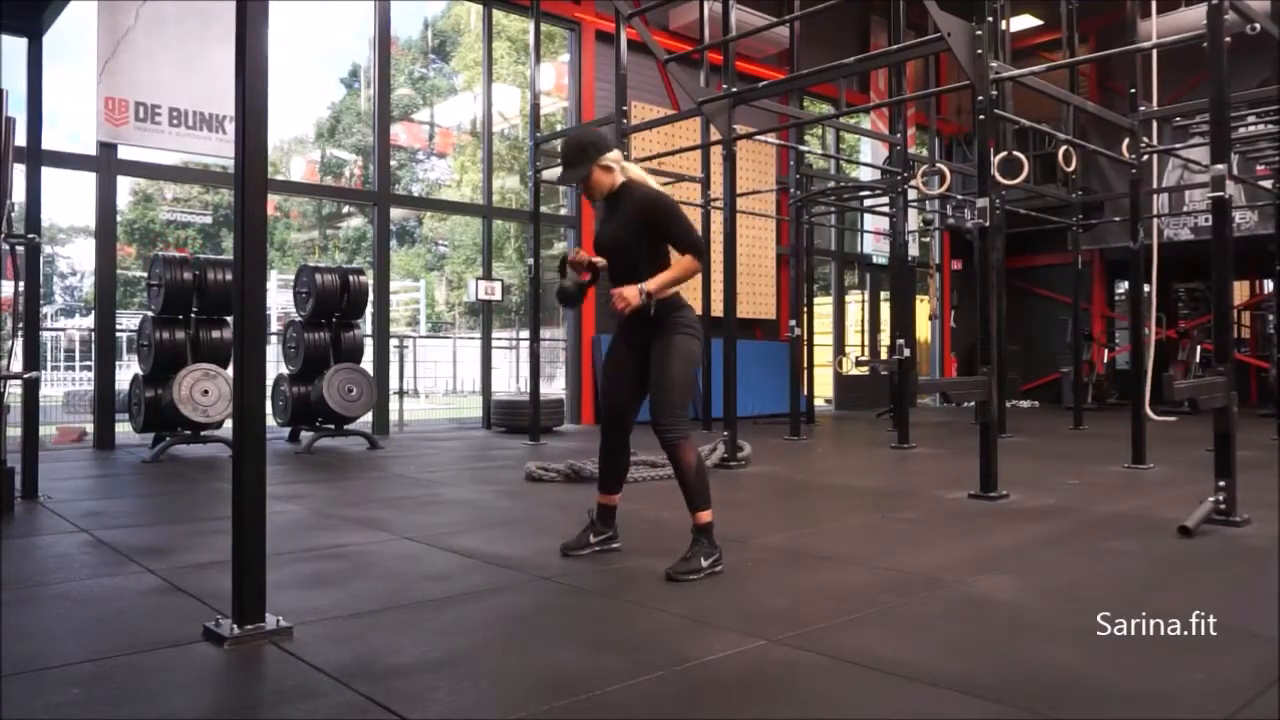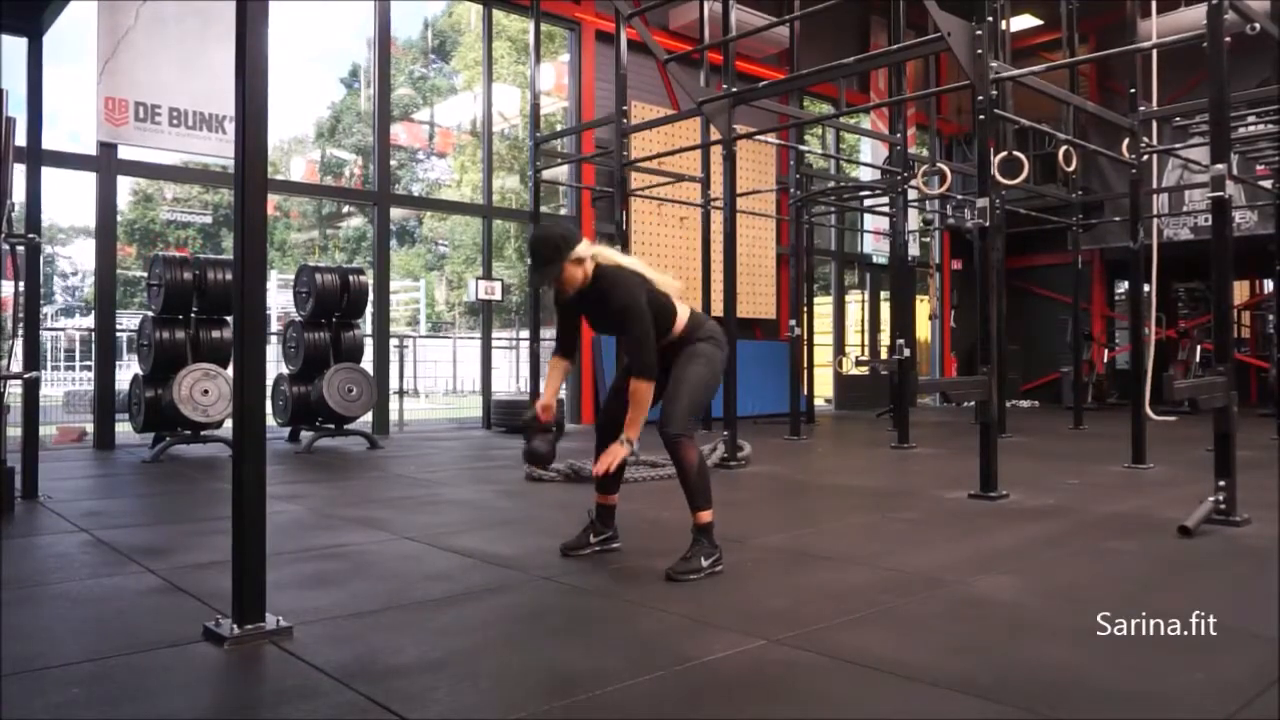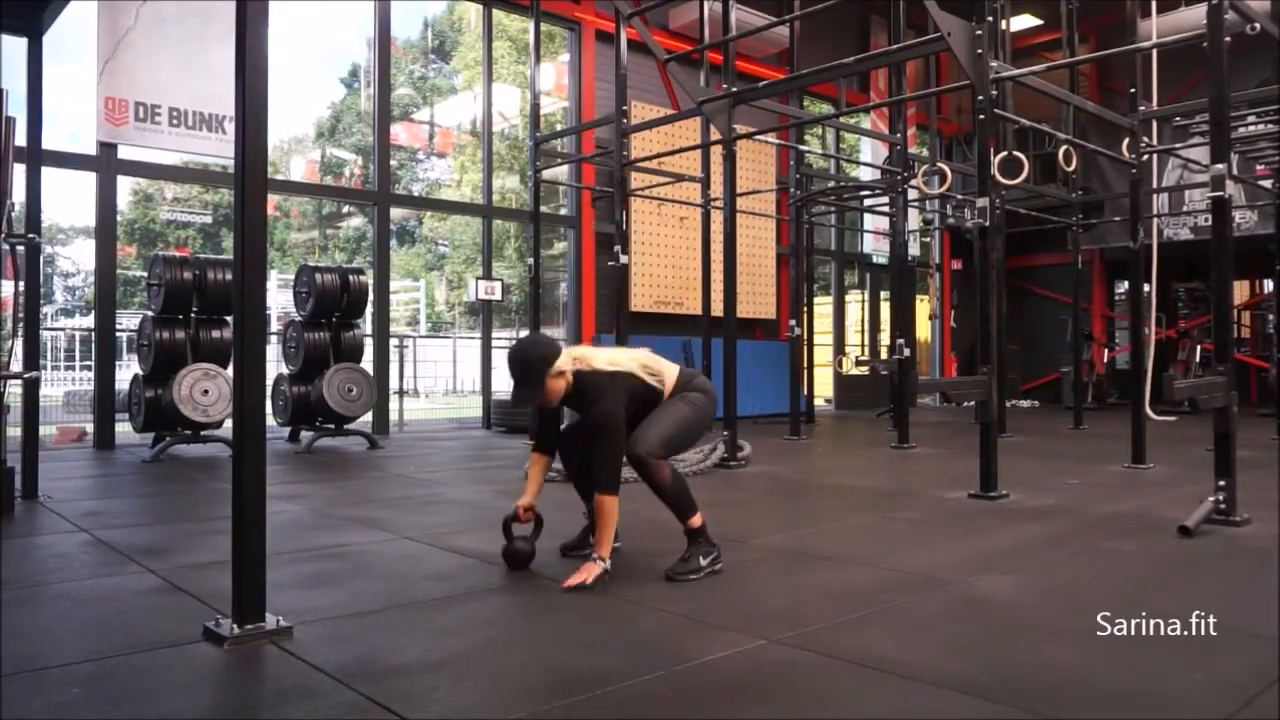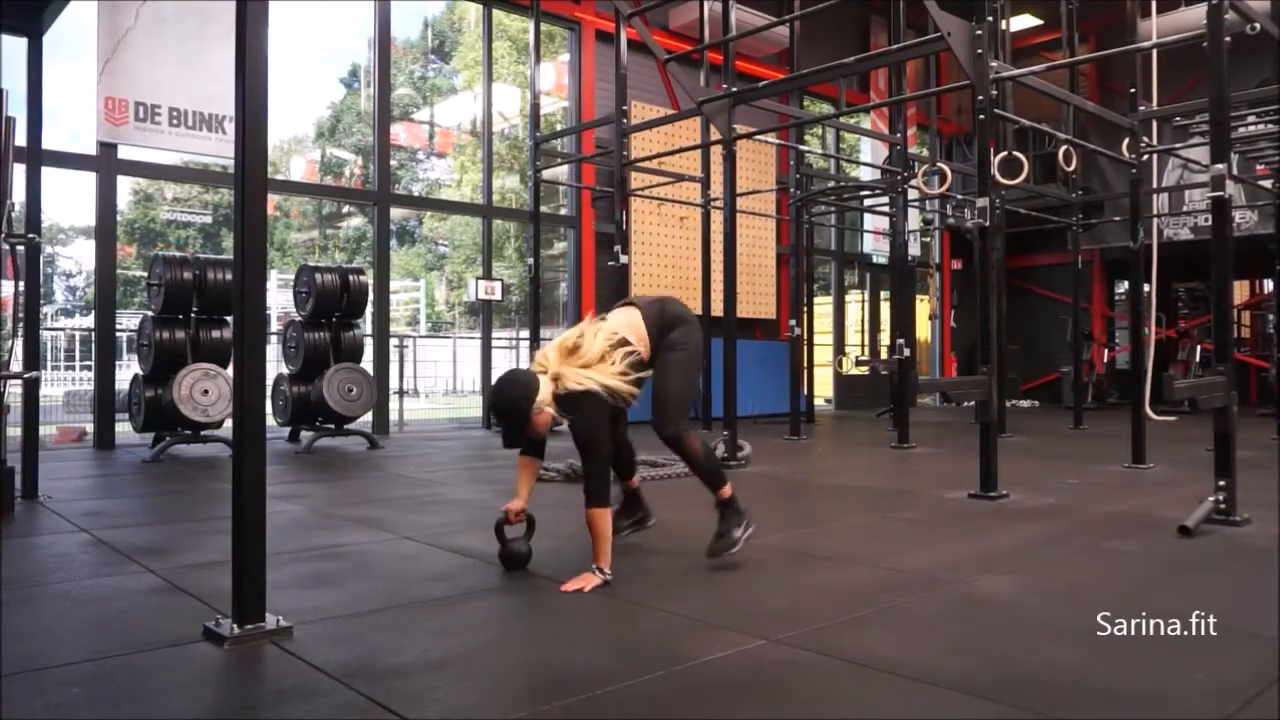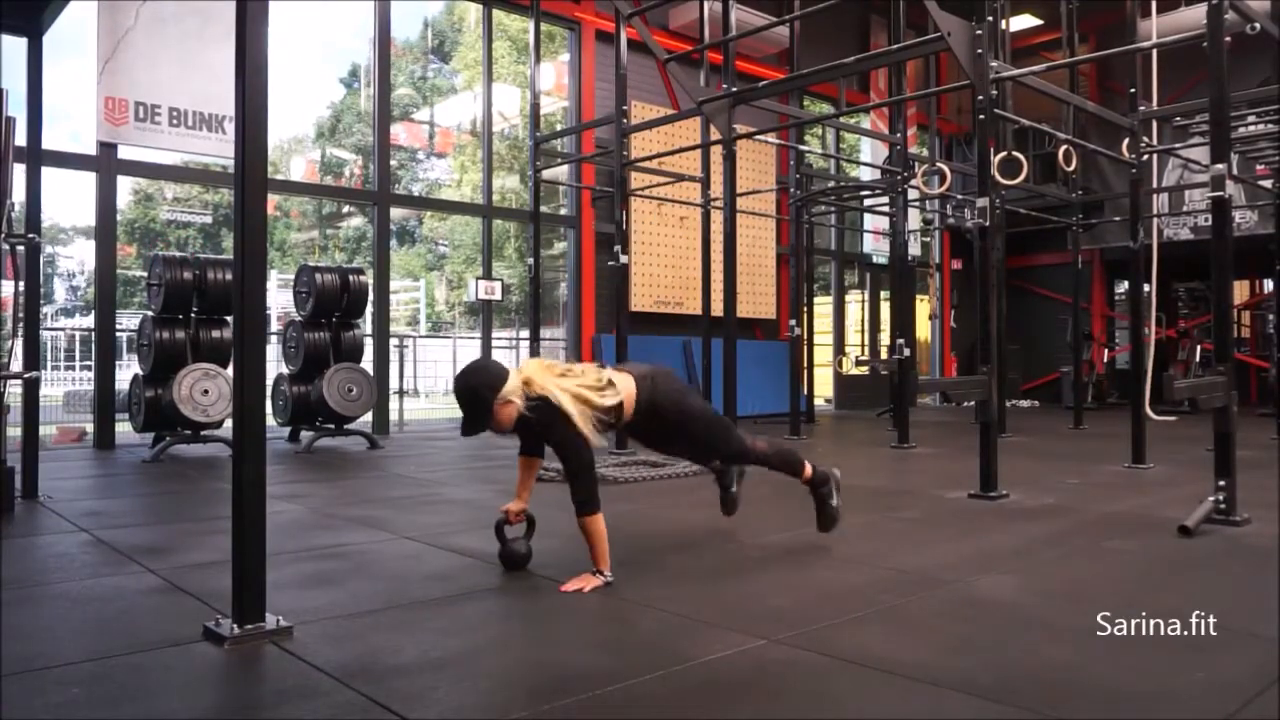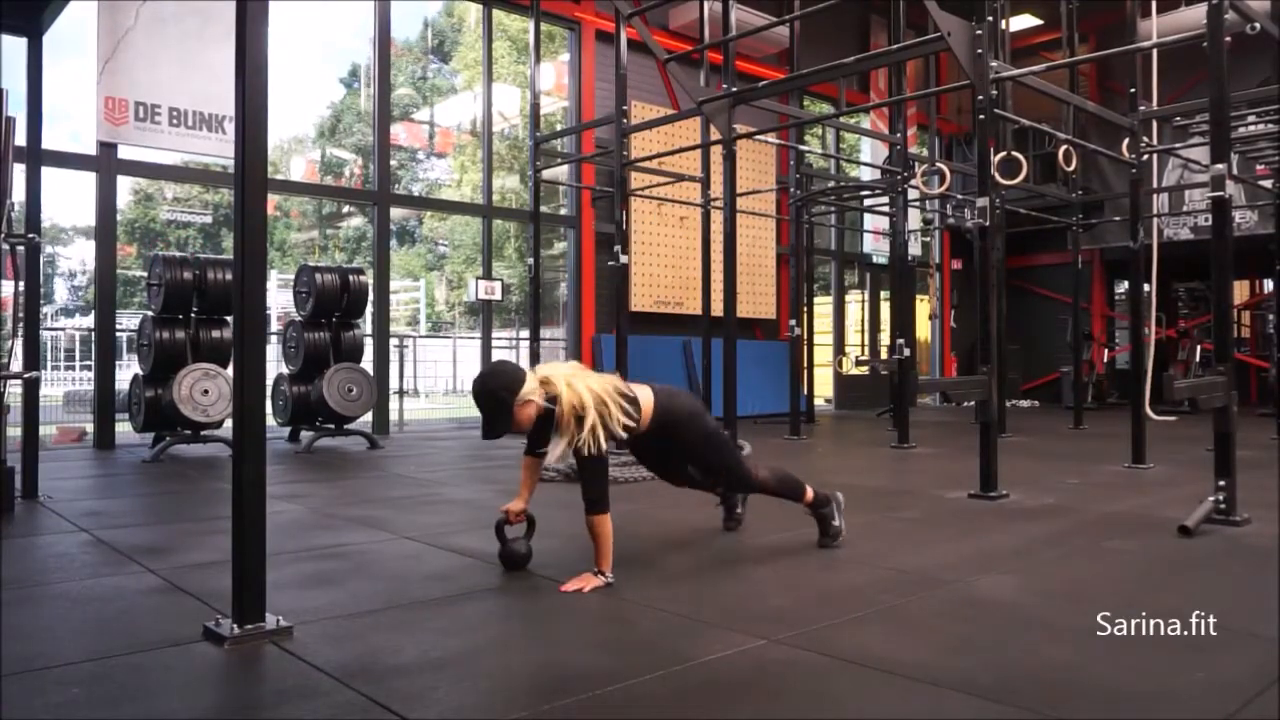
dt=0.2s
person 1, frame 1
left shoulder: (647, 199)
right shoulder: (606, 206)
left elbow: (697, 254)
left wrist: (645, 290)
right wrist: (585, 261)
left hip: (672, 327)
right hip: (631, 326)
left knee: (670, 429)
right knee: (612, 422)
left ankle: (707, 543)
right ankle: (604, 527)
person 1, frame 2
left shoulder: (620, 287)
right shoulder: (571, 288)
left elbow: (642, 371)
right elbow: (566, 349)
left wrist: (628, 440)
right wrist: (548, 396)
left hip: (699, 345)
right hip: (660, 352)
left knee: (677, 430)
right knee: (608, 424)
left ankle: (709, 547)
right ankle: (604, 528)
person 1, frame 3
left shoulder: (601, 390)
right shoulder: (551, 381)
left elbow: (607, 475)
right elbow: (544, 444)
left wrist: (600, 559)
right wrist: (528, 497)
left hip: (691, 396)
right hip: (654, 398)
left knee: (643, 451)
right knee: (571, 444)
left ankle: (703, 545)
right ankle: (597, 529)
person 1, frame 4
left shoulder: (584, 398)
right shoulder: (536, 383)
left elbow: (595, 487)
right elbow: (533, 444)
left wrist: (600, 569)
right wrist: (521, 499)
left hip: (673, 327)
right hip: (640, 319)
left knee: (671, 431)
right knee: (611, 426)
left ankle: (733, 515)
right ankle: (635, 506)
person 1, frame 5
left shoulder: (553, 412)
right shoulder: (524, 394)
left elbow: (586, 496)
right elbow: (530, 448)
left wrist: (601, 572)
right wrist: (521, 500)
left hip: (661, 396)
right hip: (634, 382)
left knee: (736, 448)
right knee: (690, 447)
left ankle: (820, 480)
right ankle: (725, 471)
person 1, frame 6
left shoulder: (577, 415)
right shoulder: (540, 394)
left elbow: (594, 493)
right elbow: (538, 447)
left wrist: (602, 572)
right wrist: (522, 500)
left hip: (675, 417)
right hip: (651, 418)
left knee: (739, 477)
right knee: (677, 473)
left ankle: (823, 503)
right ankle: (730, 496)
